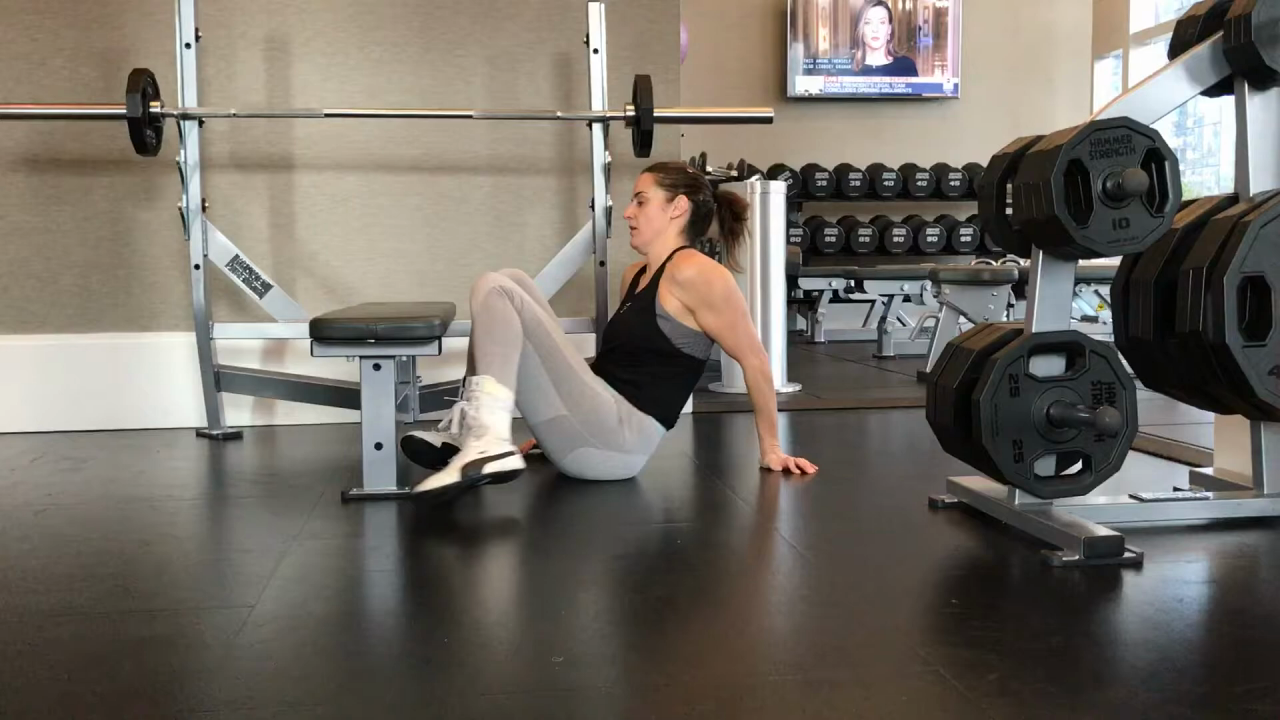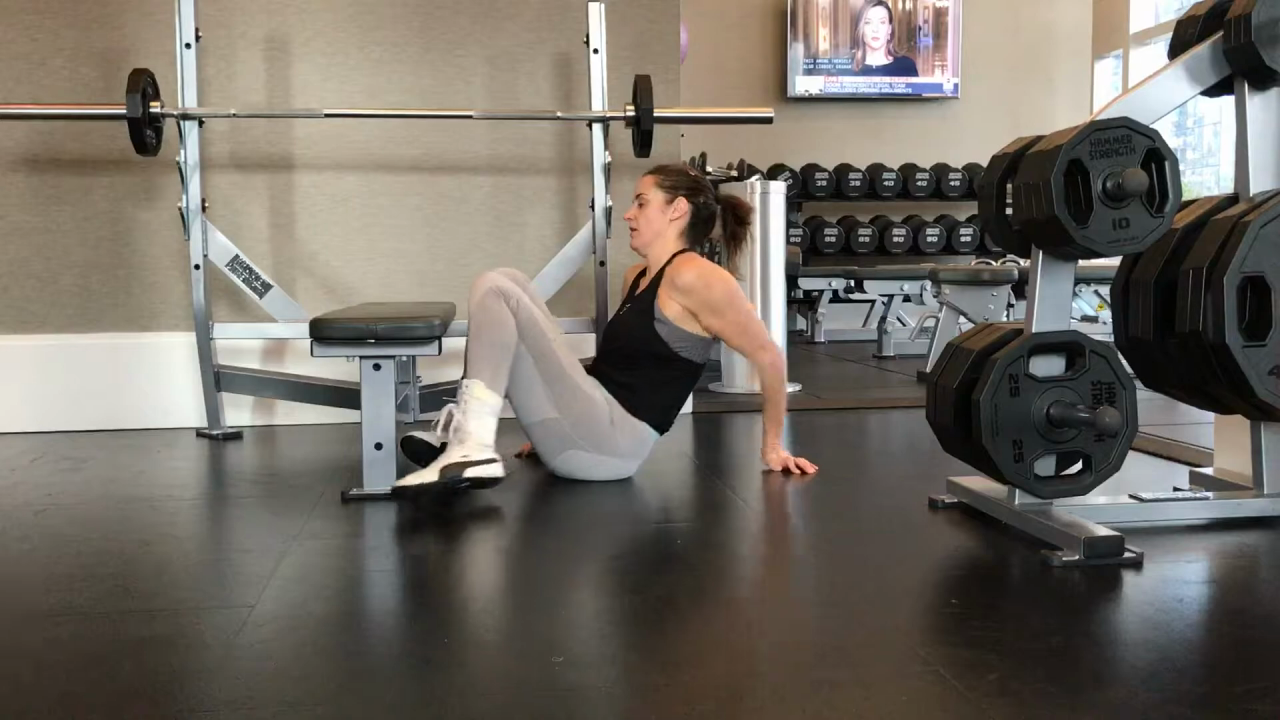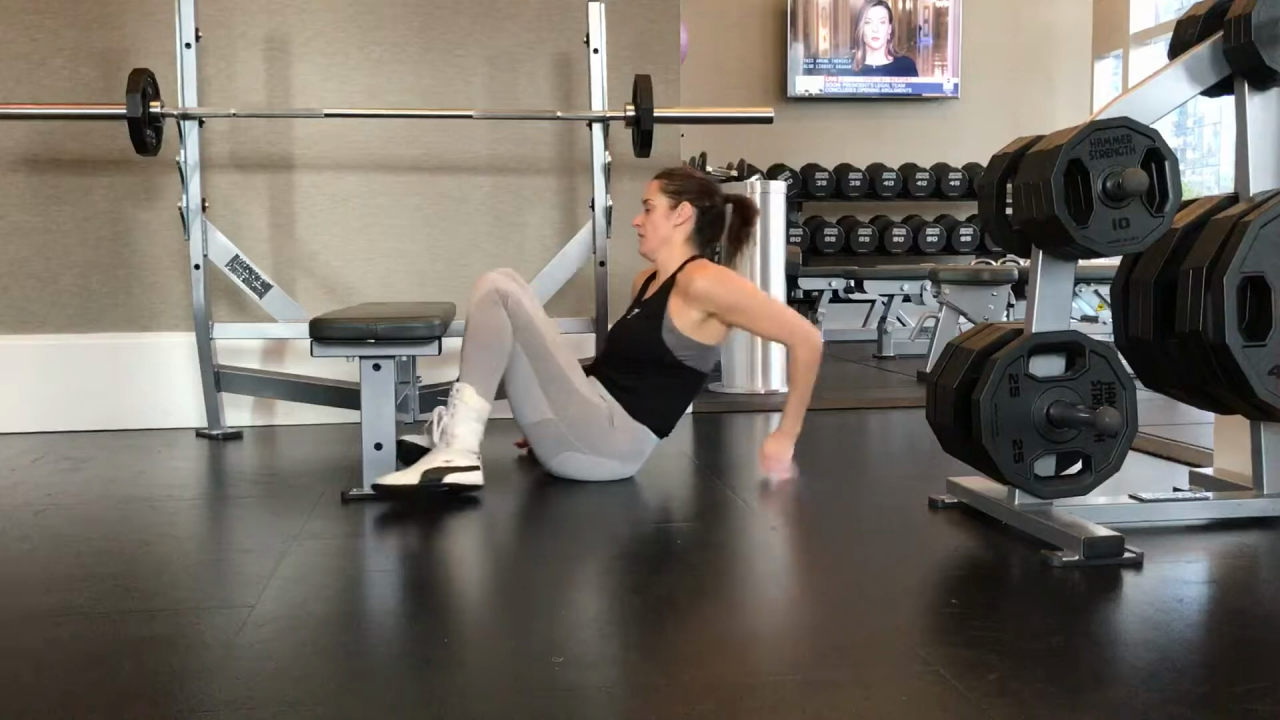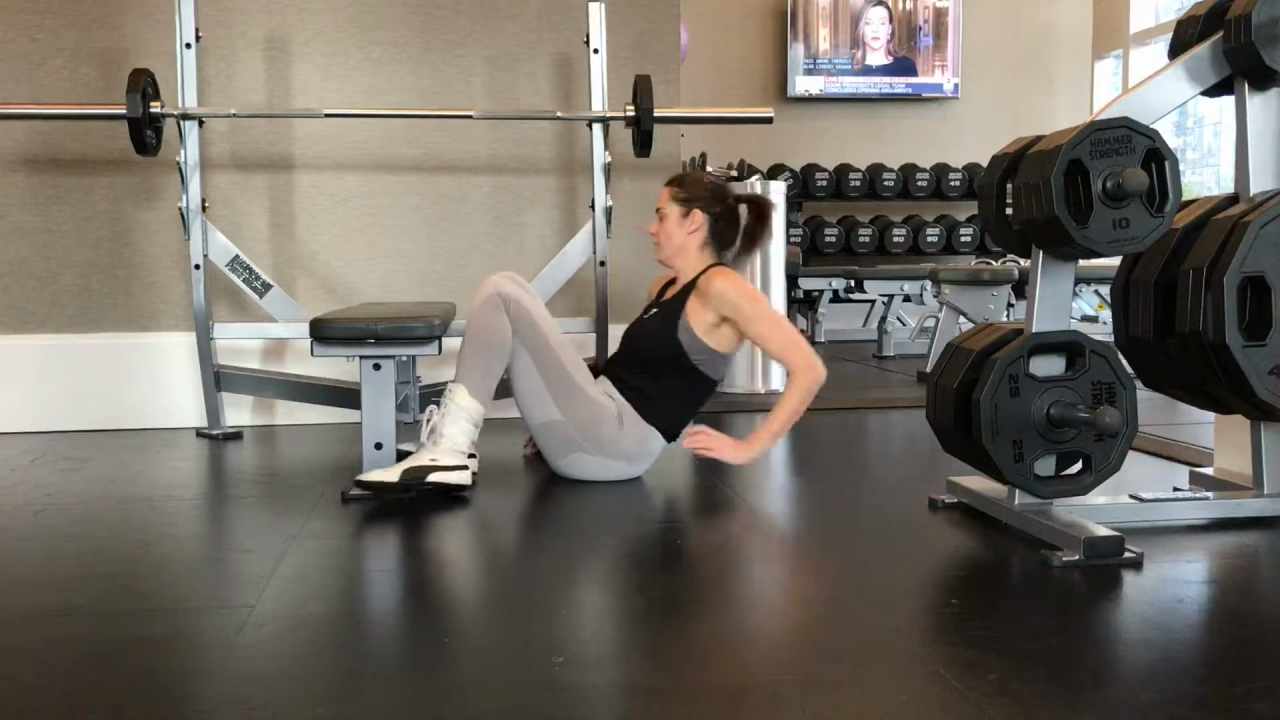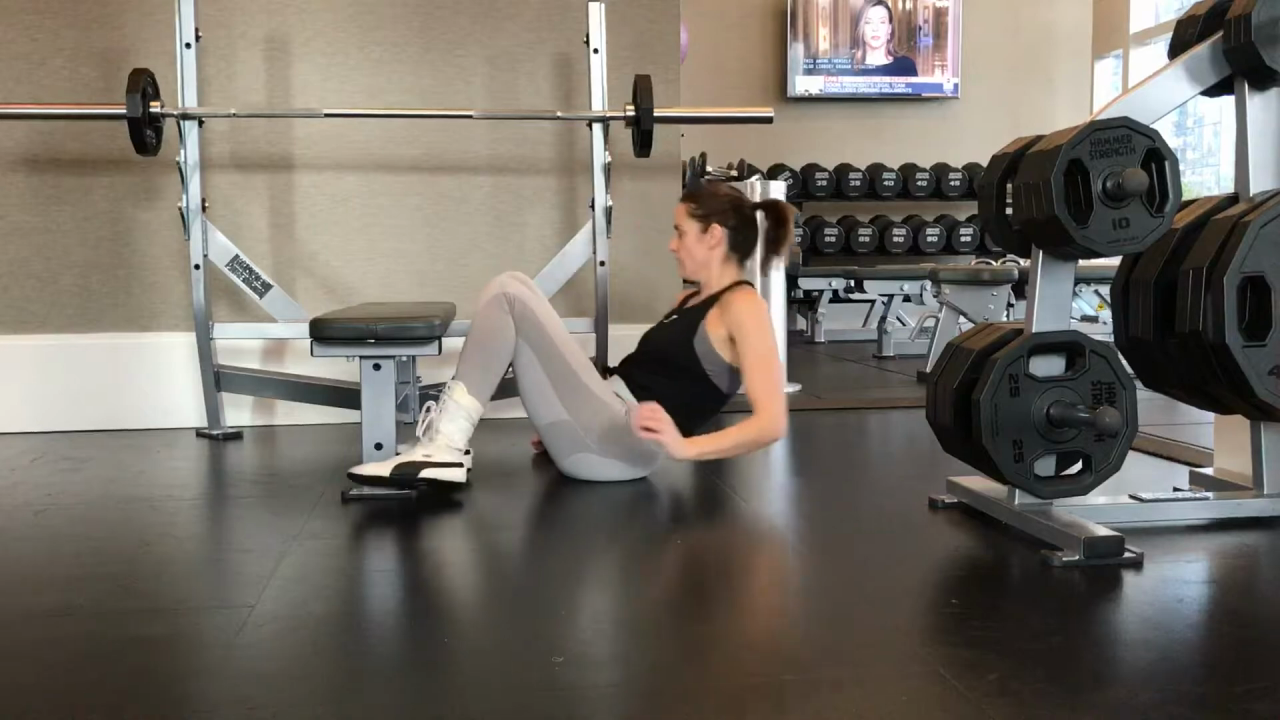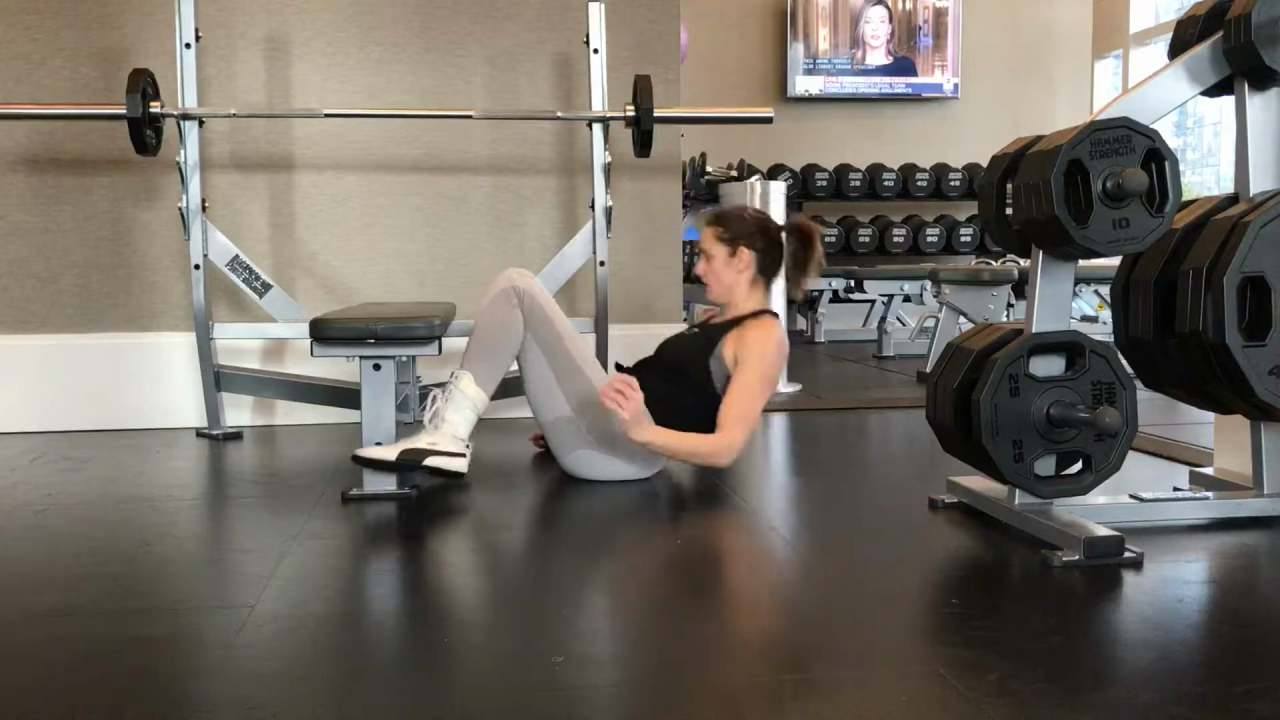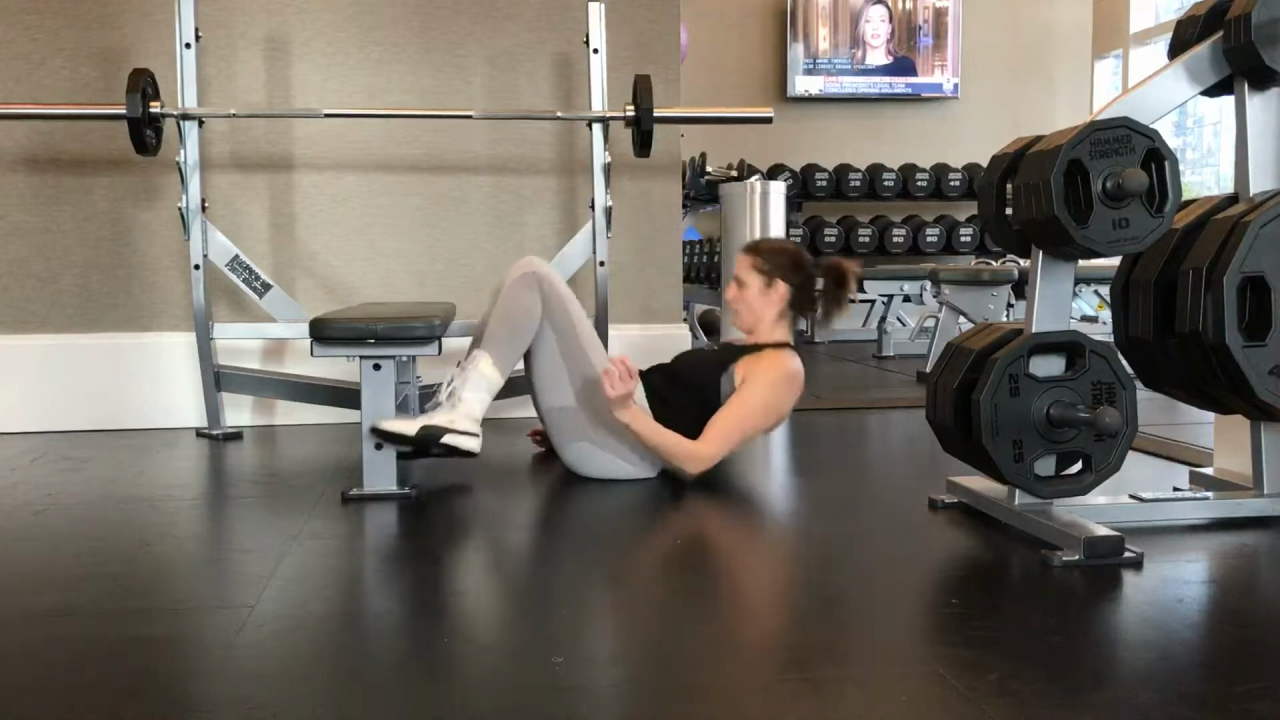
dt=0.1s
person 1, frame 1
left shoulder: (695, 274)
right shoulder: (636, 276)
left elbow: (753, 360)
left wrist: (770, 448)
right wrist: (559, 426)
left hip: (614, 444)
right hip: (595, 429)
left knee: (495, 290)
right knee: (510, 285)
left ankle: (489, 447)
right ankle: (471, 430)
person 1, frame 2
left shoulder: (695, 278)
right shoulder: (638, 278)
left elbow: (767, 356)
left wrist: (772, 447)
right wrist: (555, 425)
left hip: (605, 446)
right hip: (589, 431)
left knee: (493, 291)
right knee: (506, 284)
left ankle: (475, 452)
right ankle: (466, 433)
person 1, frame 3
left shoulder: (704, 284)
right shoulder: (648, 282)
left elbow: (806, 340)
left wrist: (782, 441)
right wrist: (560, 419)
left hip: (605, 445)
right hip: (593, 427)
left knee: (496, 290)
right knee: (505, 287)
left ankle: (458, 453)
right ankle: (455, 438)
person 1, frame 4
left shoulder: (720, 288)
right shoulder: (670, 286)
left elbow: (809, 370)
left wrist: (749, 447)
right wrist: (561, 421)
left hip: (614, 445)
right hip: (596, 428)
left knee: (500, 296)
right knee: (508, 288)
left ankle: (448, 452)
right ankle: (449, 439)
person 1, frame 5
left shoulder: (744, 310)
right shoulder: (698, 300)
left elbow: (772, 424)
left wrist: (683, 446)
right wrist: (566, 421)
left hip: (614, 446)
right hip: (607, 418)
left knee: (507, 296)
right knee: (512, 294)
left ankle: (444, 448)
right ankle: (443, 440)
person 1, frame 6
left shoulder: (763, 337)
right shoulder: (726, 321)
left elbow: (724, 448)
left wrist: (642, 429)
left hip: (619, 446)
right hip: (611, 428)
left knee: (515, 289)
right knee: (517, 291)
left ankle: (447, 437)
right ankle: (444, 432)
person 1, frame 7
left shoulder: (781, 370)
right shoulder: (753, 349)
left elbow: (697, 457)
left wrist: (627, 413)
left hip: (617, 446)
right hip: (609, 428)
left knee: (532, 278)
right knee: (528, 280)
left ankle: (457, 415)
right ankle: (452, 413)
